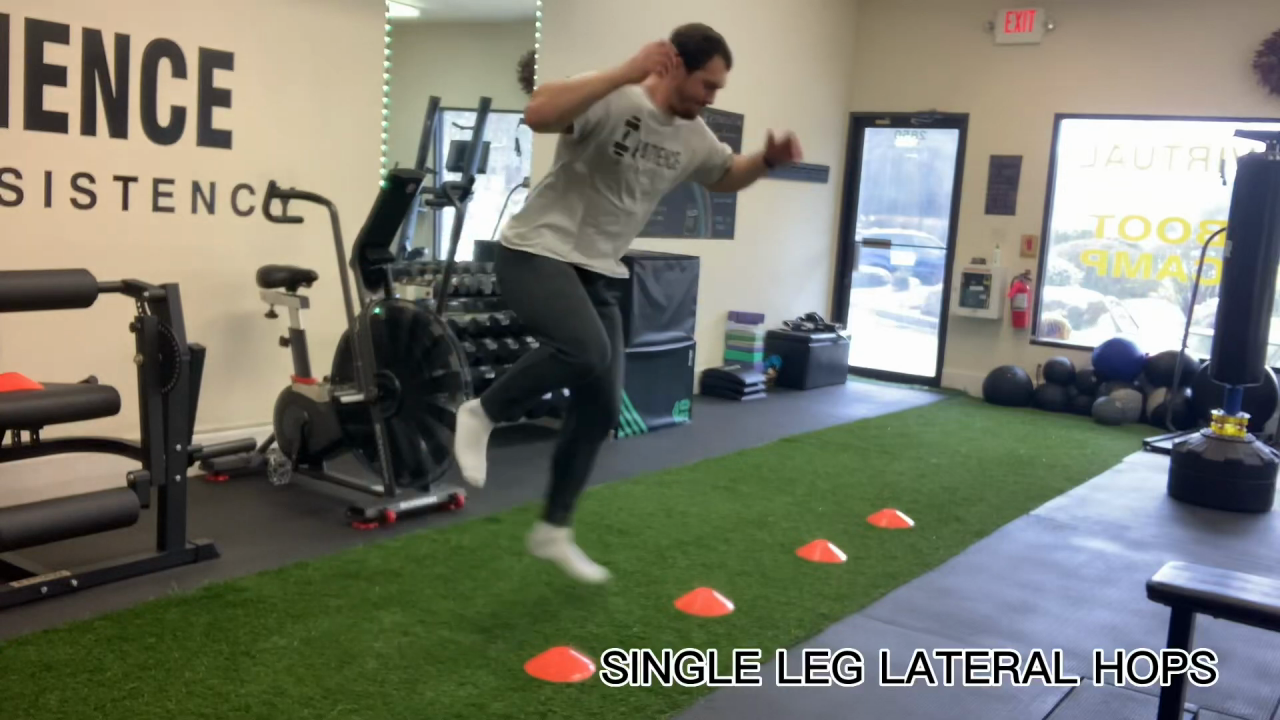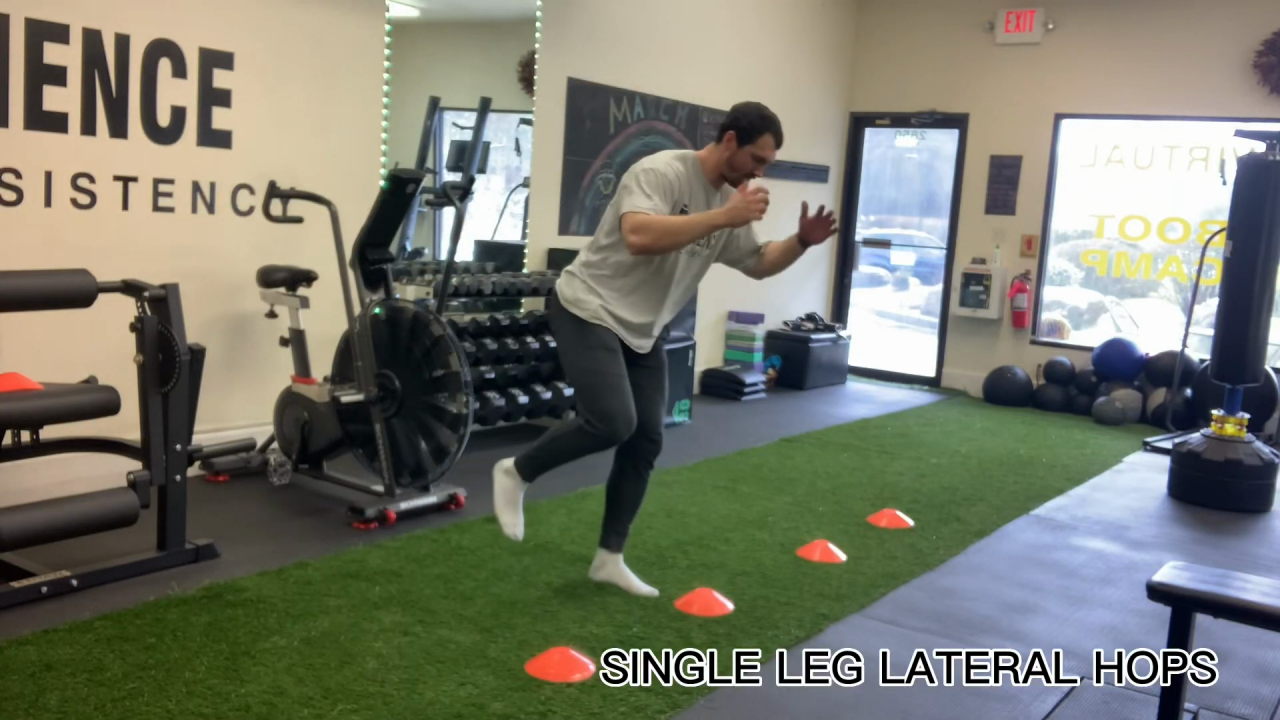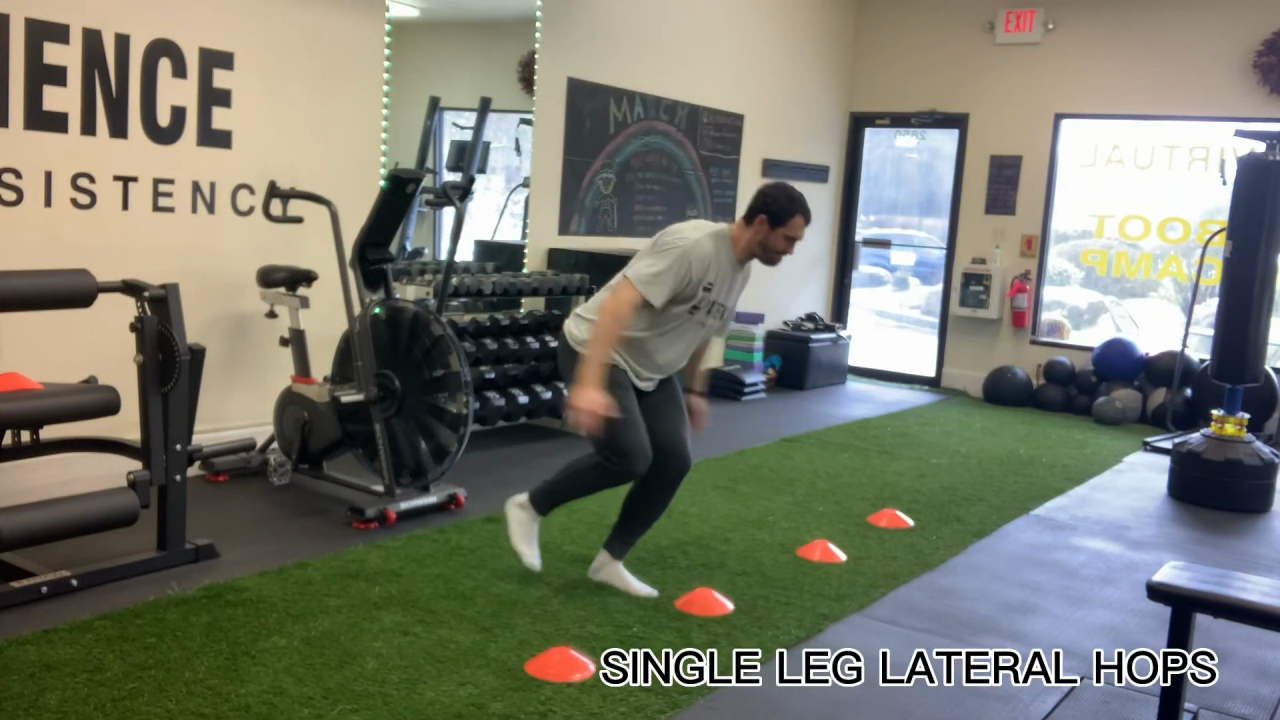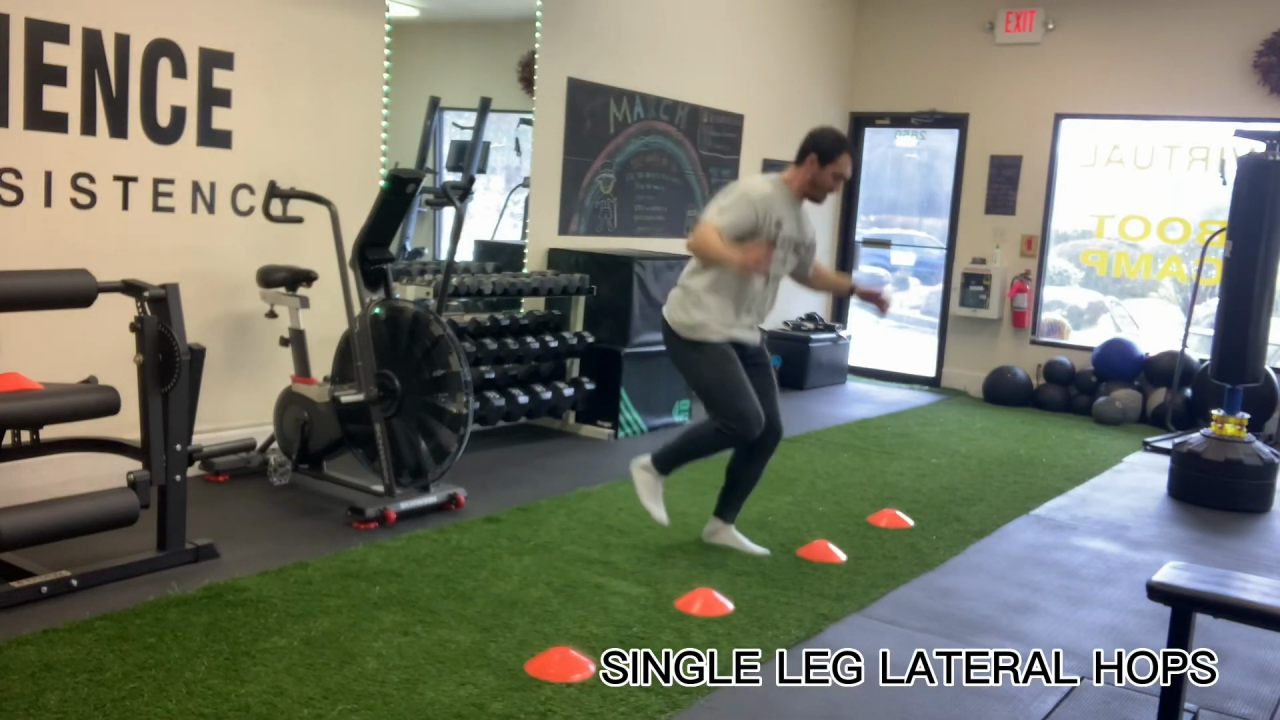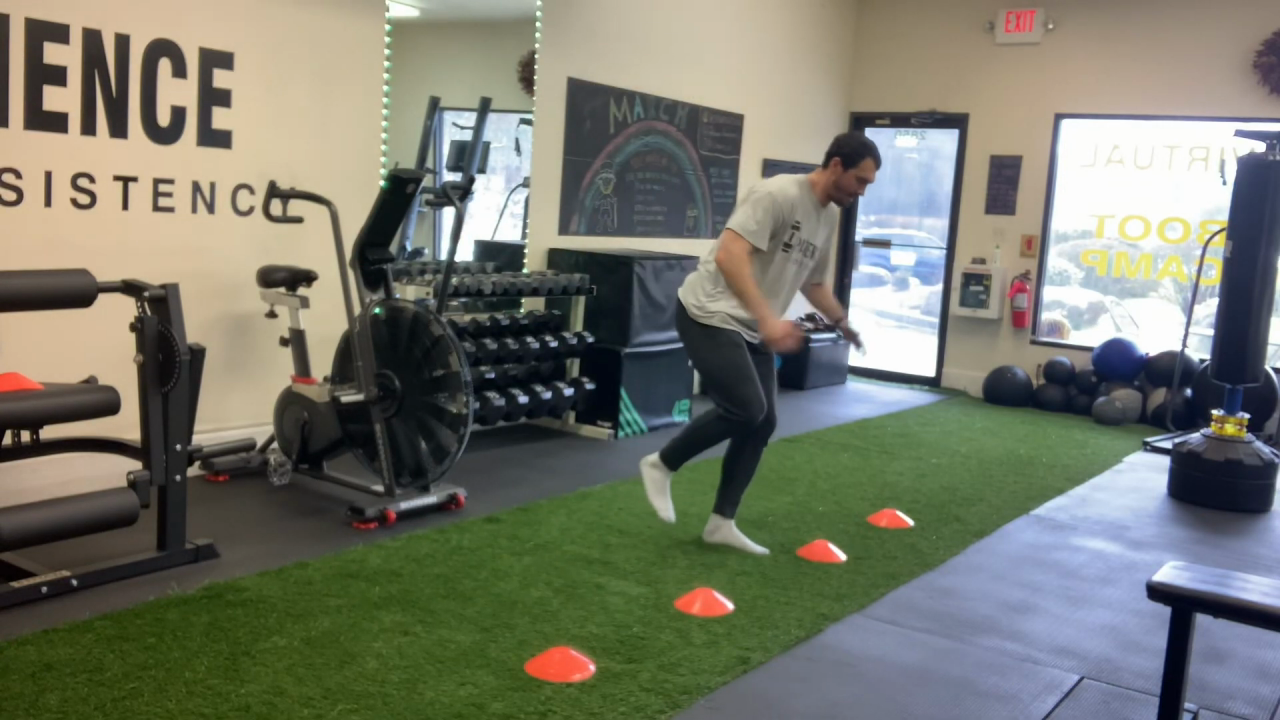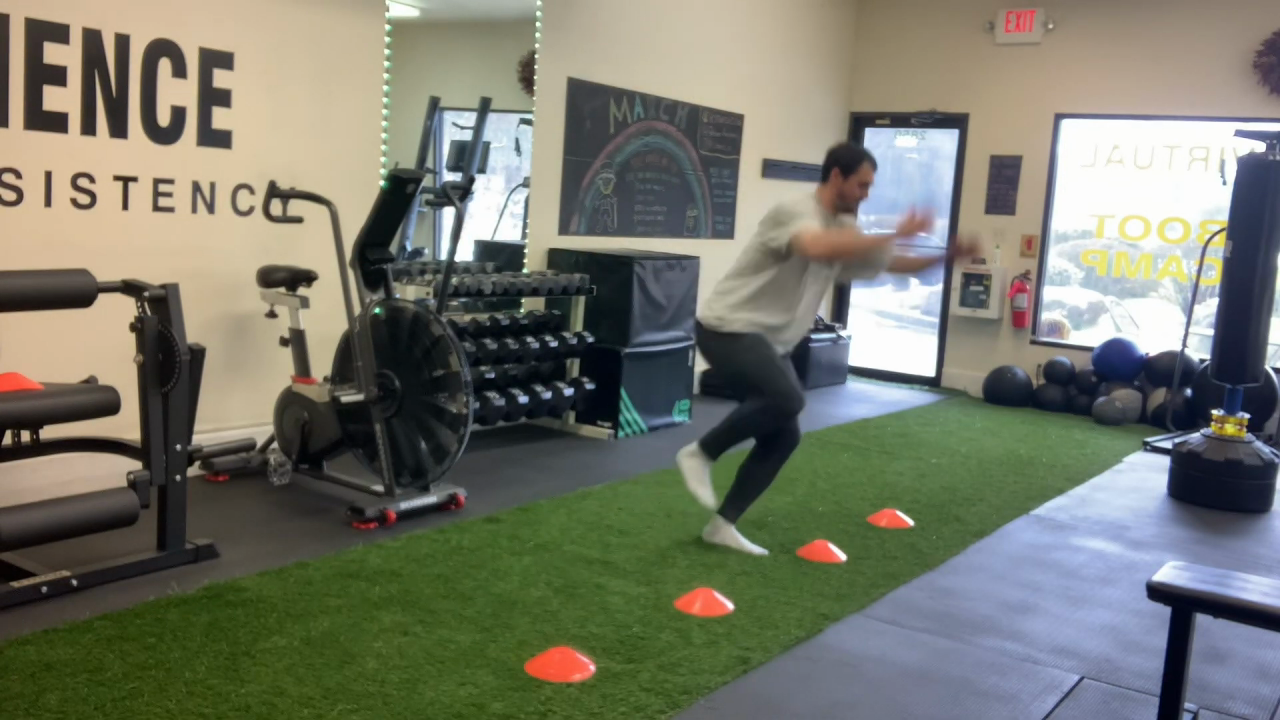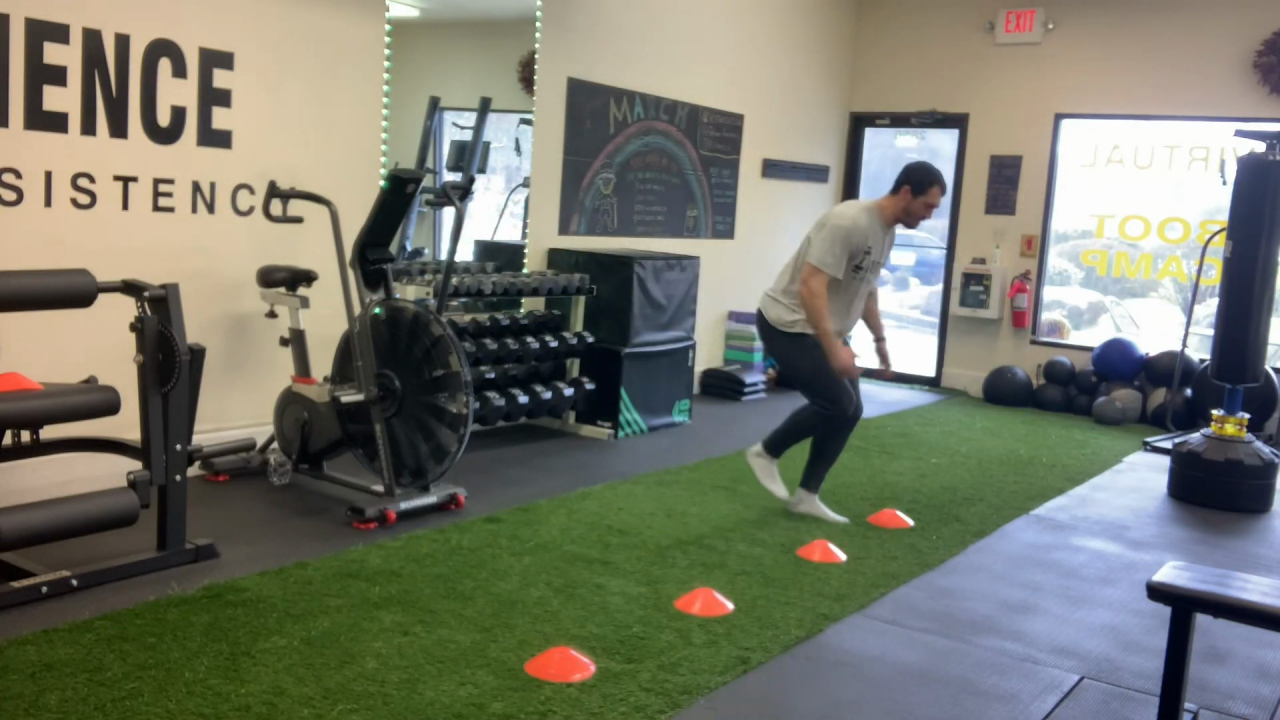
dt=0.7s
person 1, frame 1
left shoulder: (690, 134)
right shoulder: (610, 95)
left elbow: (729, 174)
right elbow: (539, 111)
left wrist: (769, 160)
right wrist: (626, 72)
left hip: (597, 271)
right hip: (537, 251)
left knee: (600, 409)
right knee: (585, 351)
left ankle: (553, 531)
right ankle: (482, 414)
person 1, frame 2
left shoulder: (729, 198)
right shoulder: (659, 172)
left elbow: (757, 262)
right elbow: (639, 236)
left wrist: (800, 241)
right wrist: (724, 218)
left hip: (642, 330)
right hip: (589, 310)
left knee: (646, 441)
right knee: (612, 423)
left ankle: (609, 558)
right ankle: (517, 472)
person 1, frame 3
left shoulder: (740, 269)
right shoulder: (692, 248)
right elbow: (620, 304)
left wrist: (692, 393)
right wrist: (589, 384)
left hip: (649, 366)
right hip: (600, 356)
left knee: (673, 463)
right knee: (631, 460)
left ankle: (609, 561)
right ankle: (529, 508)
person 1, frame 4
left shoulder: (799, 217)
right shoulder: (754, 196)
left elbow: (807, 271)
right elbow: (701, 239)
left wrist: (855, 289)
right wrist: (735, 258)
left hip: (741, 333)
right hip: (699, 330)
left knee: (766, 431)
right knee: (745, 425)
left ankle: (722, 526)
right ankle: (654, 468)
person 1, frame 5
left shoulder: (830, 216)
right shoulder: (777, 195)
left elbow: (812, 280)
right elbow: (730, 254)
left wrist: (843, 324)
right wrist: (767, 317)
left hip: (751, 328)
right hip: (714, 318)
left knee: (761, 421)
right knee: (745, 409)
left ankle: (721, 522)
right ankle: (660, 465)
person 1, frame 6
left shoulder: (841, 229)
right shoulder: (796, 211)
left elbow: (884, 264)
right elbow: (819, 247)
left wrist: (945, 256)
right wrist: (893, 234)
left hip: (767, 338)
right hip: (727, 328)
left knee: (782, 437)
right knee: (786, 401)
left ankle: (723, 524)
right ankle: (701, 453)
person 1, frame 7
left shoulder: (886, 232)
right shoulder: (848, 222)
right elbow: (811, 285)
left wrist: (878, 341)
right wrist: (833, 348)
left hip: (823, 327)
right hip: (787, 323)
left knee: (848, 409)
right knee: (838, 404)
left ankle: (806, 496)
right ankle: (765, 453)
